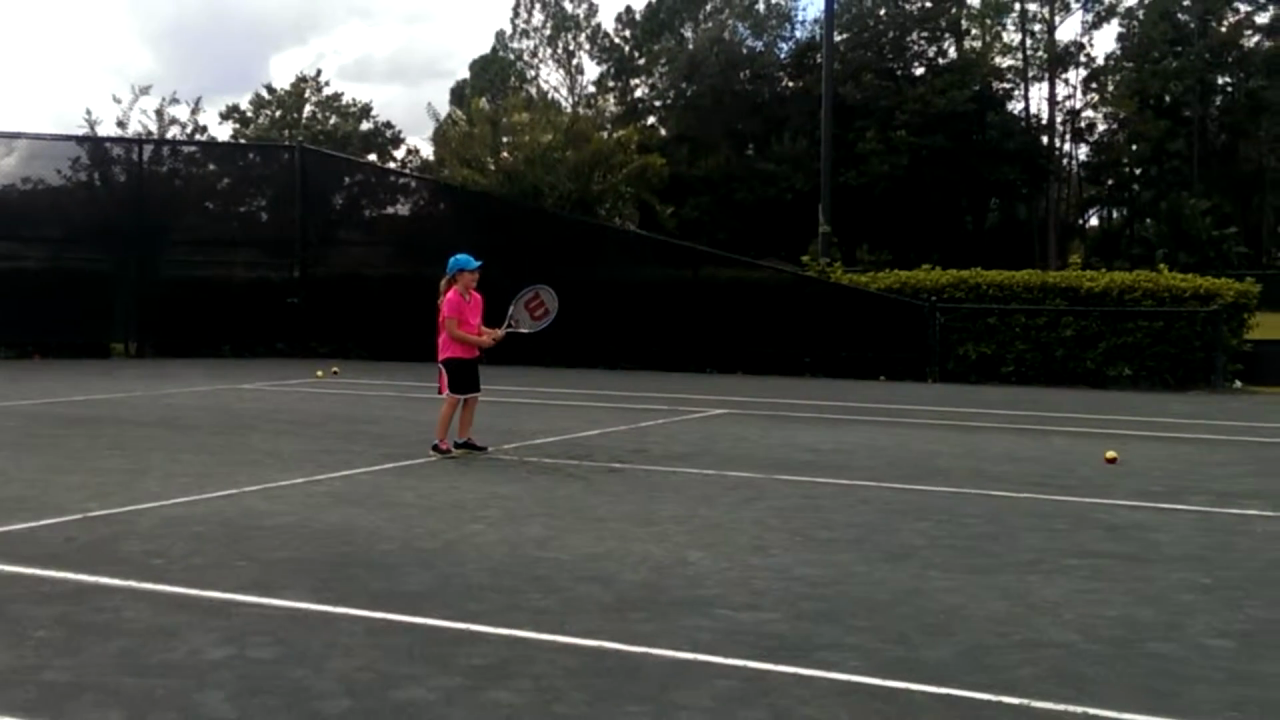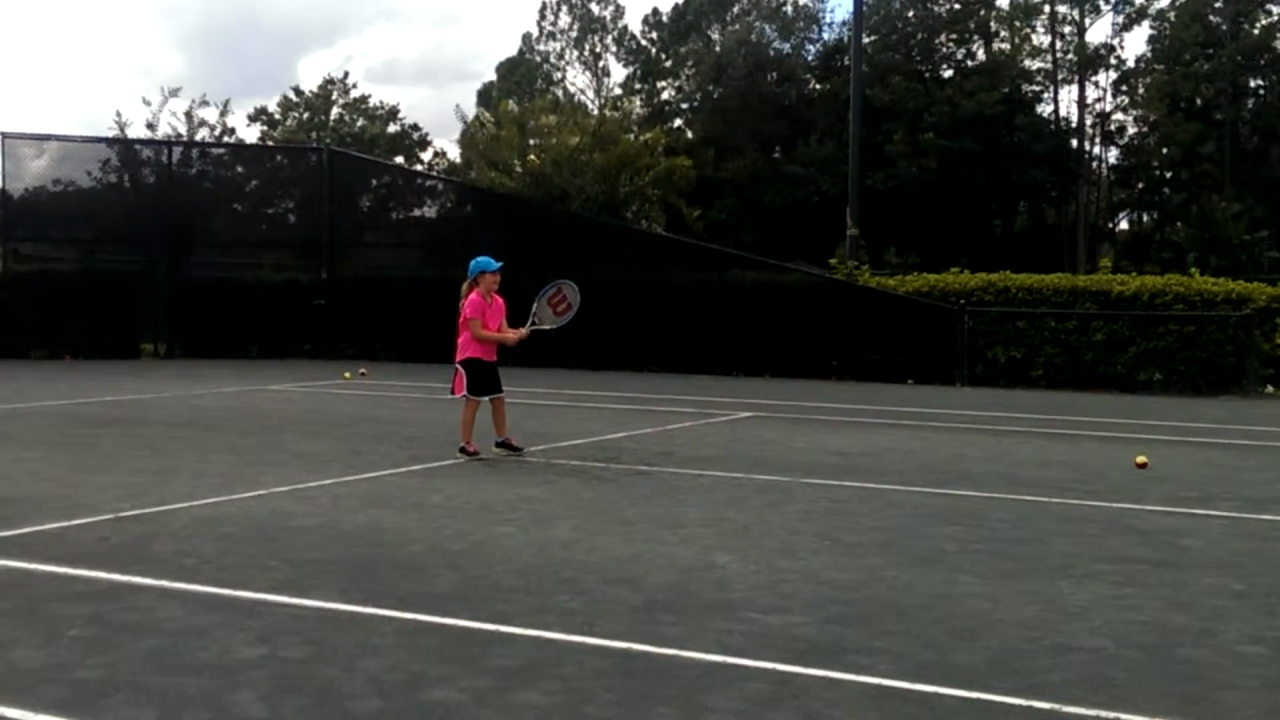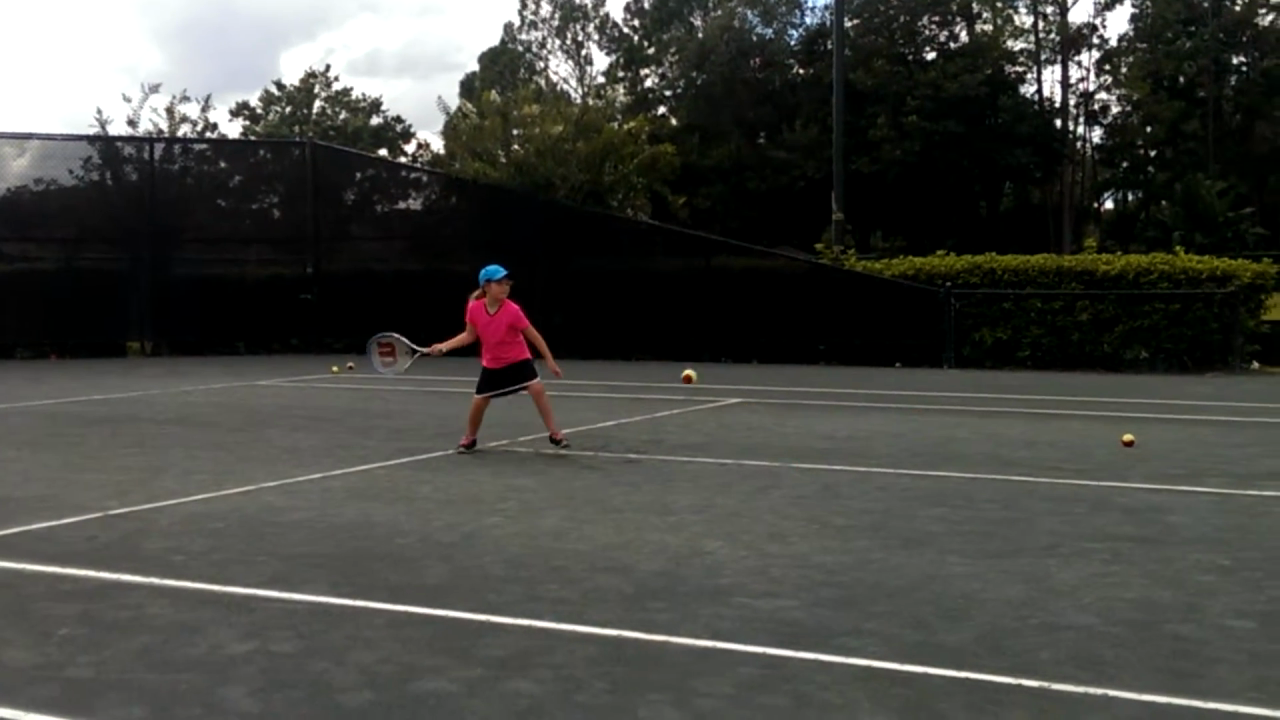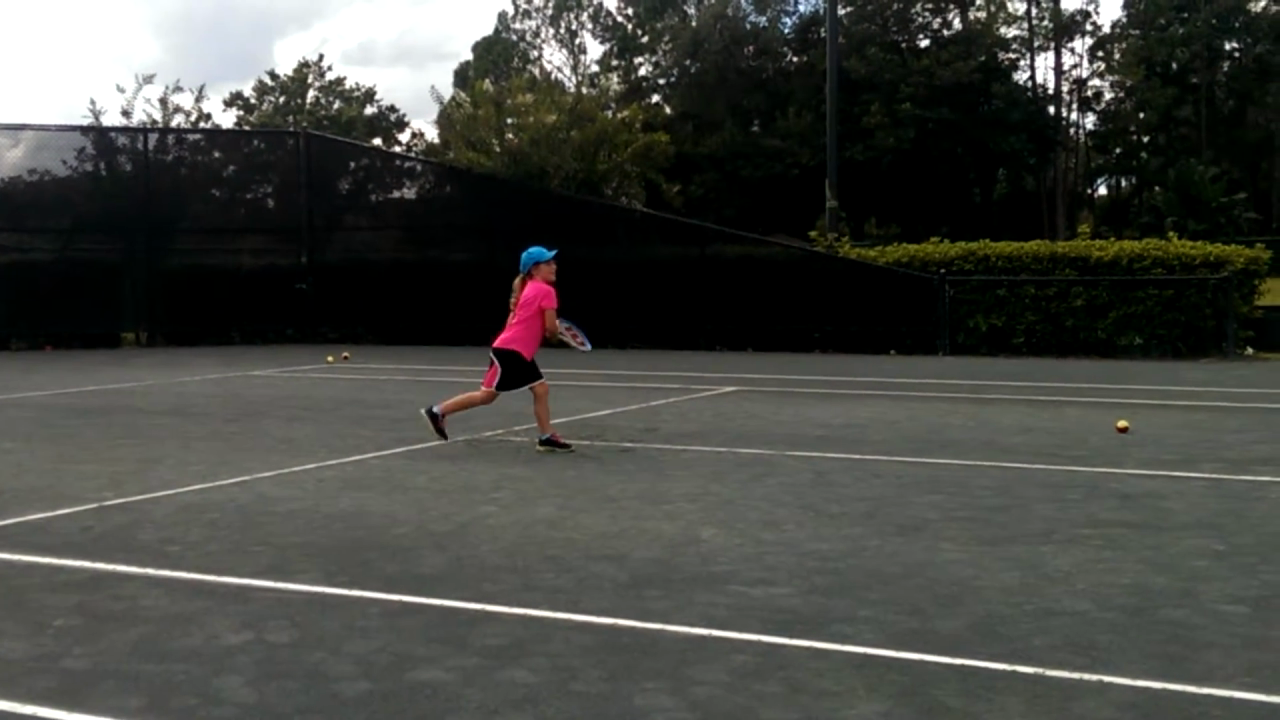
dt=1s
person 1, frame 1
left shoulder: (476, 298)
right shoulder: (452, 299)
right elbow: (452, 331)
left wrist: (491, 333)
right wrist: (479, 341)
left hip: (470, 356)
right hip: (453, 356)
left knee: (471, 398)
right knee: (453, 398)
left ankle: (463, 440)
right ankle: (439, 442)
person 1, frame 2
left shoulder: (498, 301)
right shoulder: (474, 301)
left elbow: (503, 329)
right elbow: (476, 332)
left wrist: (516, 333)
right wrist: (504, 338)
left hip: (489, 358)
right hip: (472, 358)
left knee: (498, 398)
right knee: (473, 400)
left ankle: (502, 439)
right ankle: (466, 444)
person 1, frame 3
left shoulder: (513, 310)
right shoulder: (474, 308)
left elbow: (533, 335)
right elbow: (469, 335)
left wrist: (550, 361)
right wrist: (444, 346)
left hip: (518, 360)
right hip: (492, 364)
left knee: (537, 389)
right knee: (479, 402)
left ankle: (555, 434)
right ankle: (470, 438)
person 1, frame 4
left shoulder: (530, 288)
right shoulder: (547, 291)
left elbow: (512, 321)
right elbow: (552, 327)
right wrist: (553, 332)
left hip: (519, 352)
right hip: (511, 351)
left knee: (541, 389)
right knee: (488, 394)
left ankle: (547, 437)
right ankle: (438, 411)
